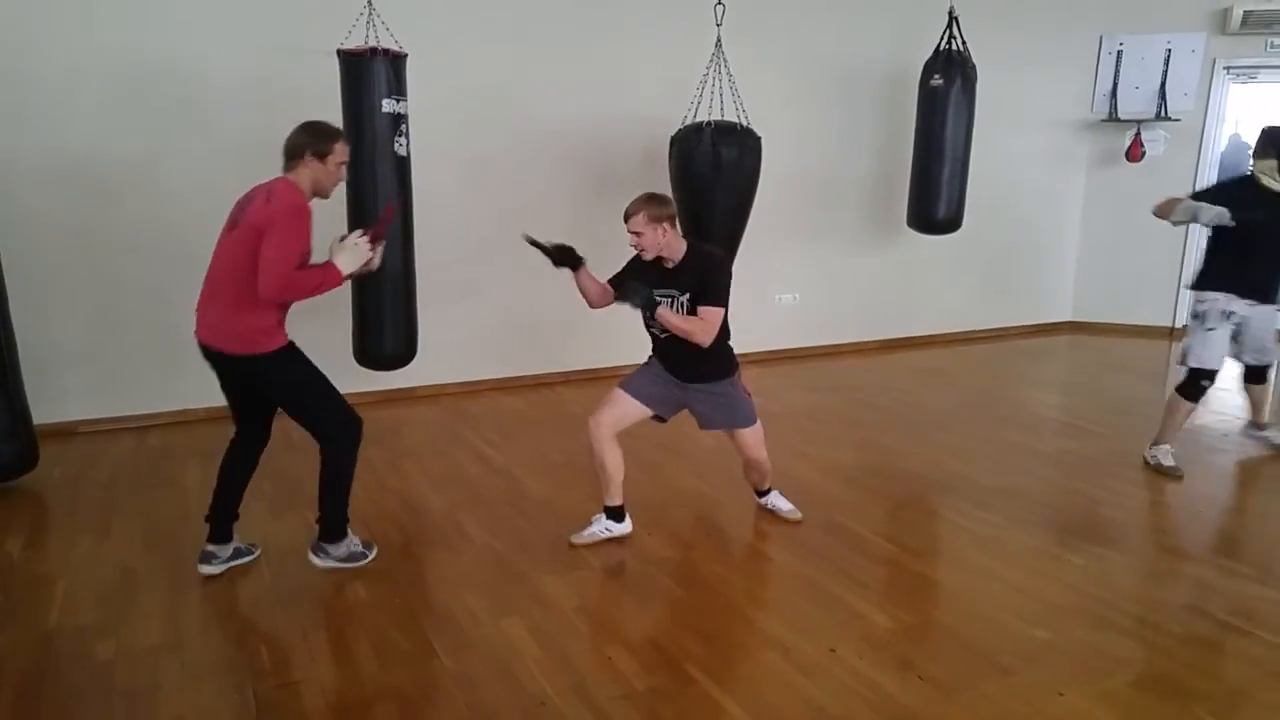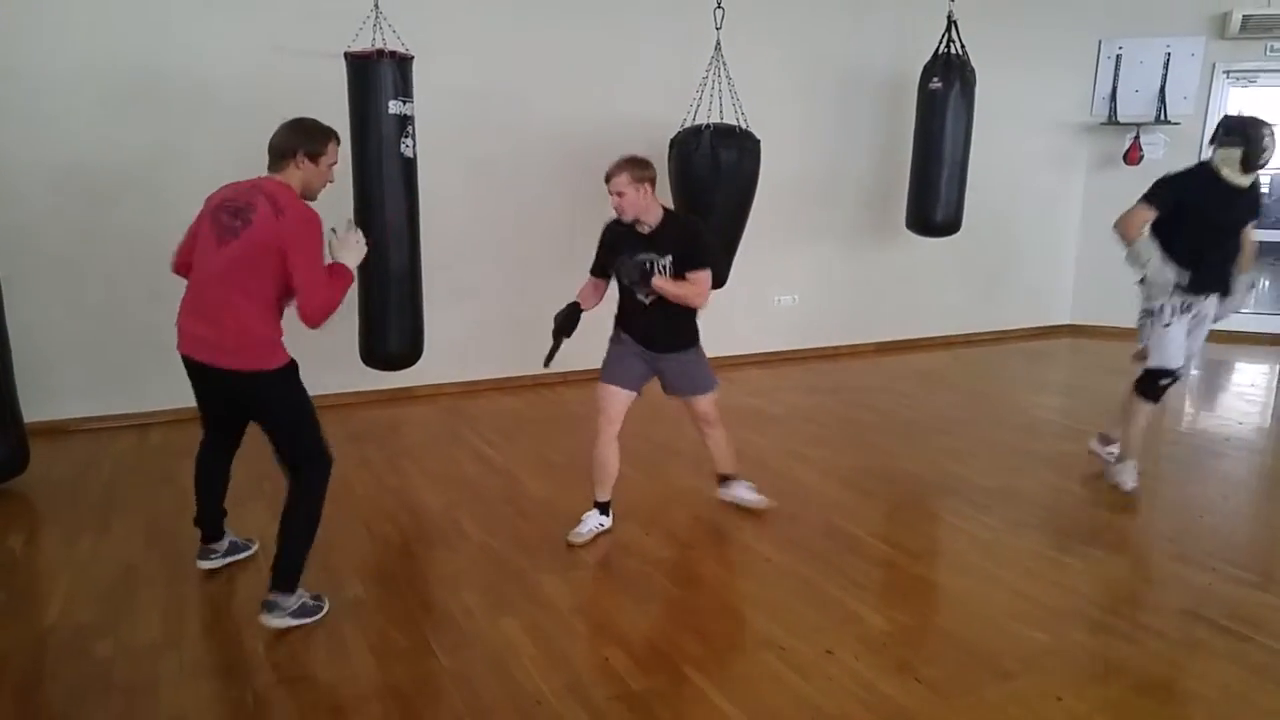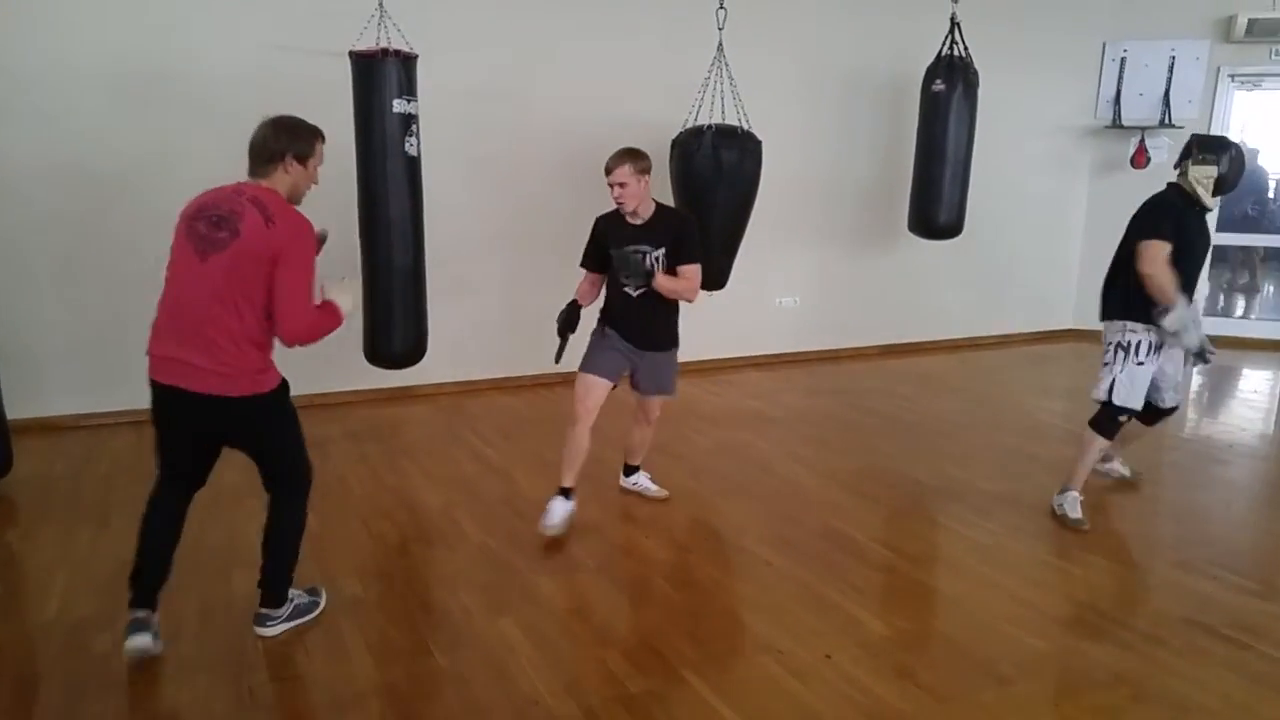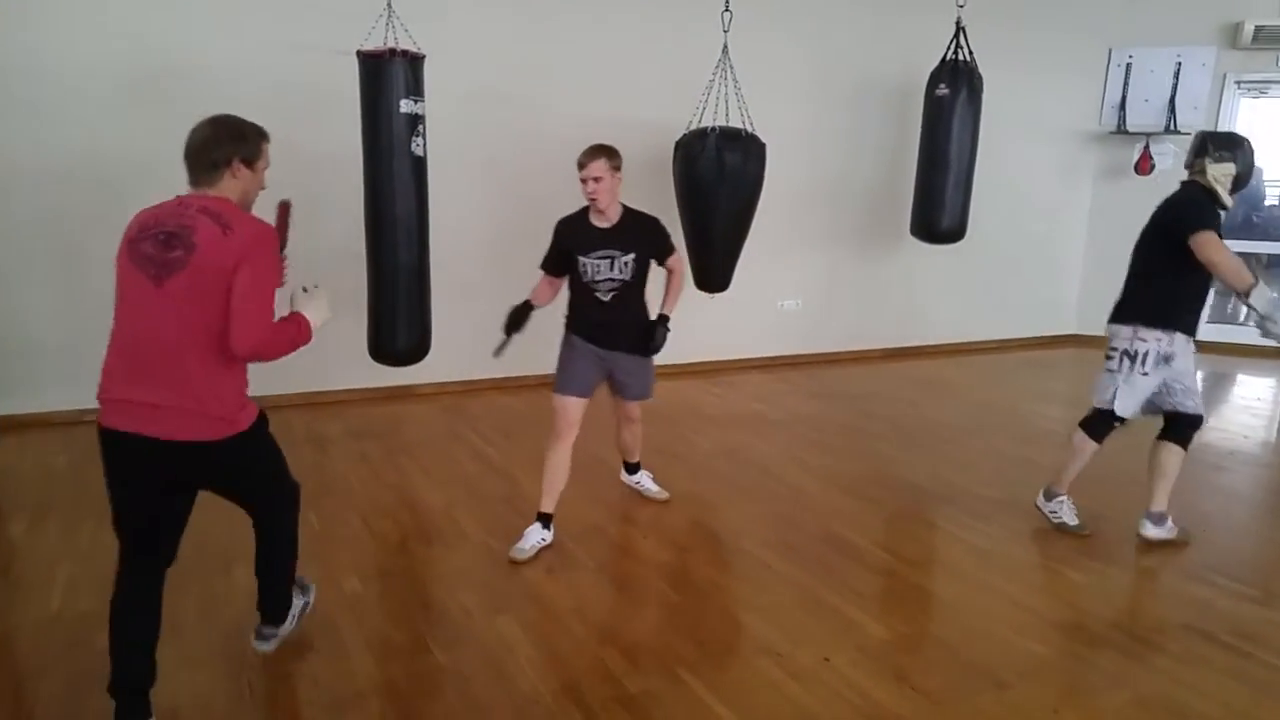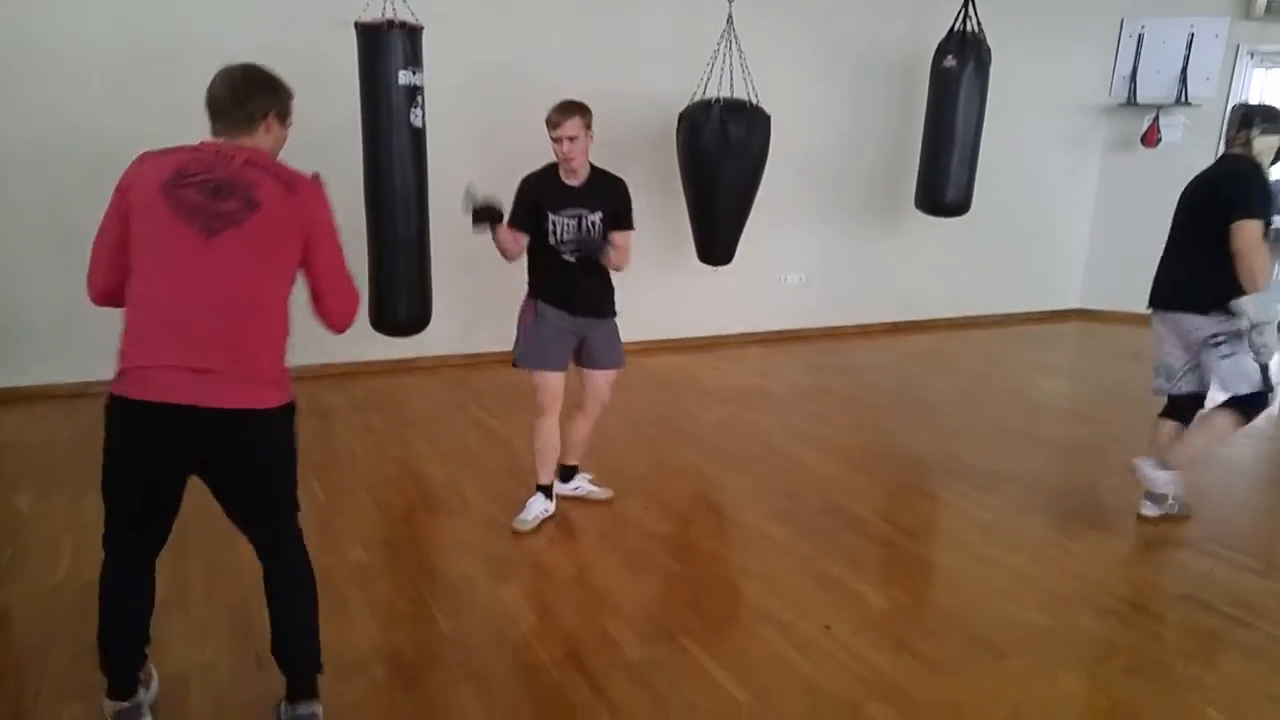
dt=0.3s
person 1, frame 1
left shoulder: (261, 196)
right shoulder: (292, 208)
right elbow: (274, 287)
left wrist: (346, 264)
right wrist: (338, 267)
left hip: (216, 338)
right hip: (256, 345)
left knee: (252, 433)
right knee: (342, 429)
left ankle: (219, 547)
right ankle: (333, 541)
person 1, frame 2
left shoulder: (225, 197)
right shoulder: (300, 218)
left elbow: (183, 264)
right elbow: (315, 313)
right wrist: (344, 265)
left hip: (197, 350)
right hip: (253, 362)
left knee: (220, 437)
right knee: (310, 467)
left ankle: (212, 541)
right ankle: (283, 594)
person 1, frame 3
left shoulder: (201, 206)
right shoulder: (291, 226)
right elbow: (292, 327)
right wrist: (335, 308)
left hip: (170, 377)
right hip: (244, 388)
left knee: (175, 484)
right knee: (291, 484)
left ankle: (141, 615)
right ankle: (275, 606)
person 1, frame 4
left shoulder: (141, 226)
right shoulder: (250, 235)
right elbow: (247, 340)
right wrist: (305, 320)
left hip: (123, 425)
right hip: (216, 429)
left knee: (141, 564)
right knee: (279, 502)
right ankle: (274, 617)
person 1, frame 5
left shoulder: (147, 174)
right shoulder: (302, 193)
left elbow: (103, 286)
right elbow: (340, 313)
right wrist: (313, 251)
left hip: (147, 399)
right hip: (254, 406)
left knee: (130, 546)
right knee: (281, 546)
person 2, frame 1
left shoulder: (710, 264)
right shoulder: (640, 266)
left elbow: (704, 334)
right elbow: (601, 297)
left wrist: (650, 307)
right wrist: (578, 266)
left hip: (714, 376)
right hip: (662, 370)
left knee: (755, 456)
right knee: (600, 426)
left ankle: (766, 494)
right ankle: (614, 519)
person 2, frame 2
left shoulder: (687, 230)
right shoulder: (615, 234)
left elbow: (698, 295)
right elbow: (596, 284)
left wrist: (648, 278)
right wrist: (575, 308)
left hip: (680, 345)
right hip: (630, 342)
left knee: (708, 416)
right knee: (606, 424)
left ankle: (729, 483)
right ankle: (600, 513)
person 2, frame 3
left shoulder: (677, 226)
right shoulder: (605, 227)
left elbow: (689, 287)
left wrist: (647, 272)
right wrist: (575, 306)
left hip: (659, 341)
right hip: (612, 335)
left knee: (649, 415)
right knee: (581, 413)
left ankle: (631, 473)
right ankle: (564, 498)
person 2, frame 4
left shoulder: (646, 228)
right shoulder: (569, 229)
left elbow: (676, 267)
right elbow: (551, 281)
left wrist: (663, 319)
right wrist: (527, 306)
left hip: (632, 343)
right hip: (581, 342)
left knee: (630, 417)
right knee: (563, 431)
left ankle: (633, 470)
right ankle: (542, 525)
person 2, frame 5
left shoulder: (613, 188)
right shoulder: (535, 185)
left elbow: (622, 258)
right elbow: (512, 252)
left wrist: (607, 250)
right wrist: (496, 225)
left hip: (597, 309)
right hip: (547, 308)
left knee: (597, 398)
right knee: (548, 405)
left ankle: (569, 477)
right ankle: (542, 497)
person 3, frame 1
right shoulder: (1230, 192)
right elbow: (1164, 209)
right wrist: (1200, 211)
right hip: (1217, 297)
right knee: (1203, 376)
right ankle: (1159, 447)
person 3, frame 2
left shoulder: (1248, 191)
right shoulder: (1183, 183)
left elbow: (1245, 240)
right elbow: (1129, 223)
left wrist: (1238, 288)
right wrist: (1152, 264)
left hip: (1208, 297)
right hip: (1171, 292)
left knee: (1168, 373)
right knee: (1161, 373)
left ankle: (1111, 440)
right ankle: (1124, 459)
person 3, frame 3
left shoulder: (1191, 212)
right shoulder: (1164, 207)
right elbow: (1151, 265)
left wrist: (1189, 328)
right wrist: (1183, 320)
left hip: (1161, 326)
right hip: (1134, 322)
left knee: (1163, 403)
right knee: (1118, 408)
left ankle: (1104, 456)
right ankle: (1068, 493)
person 3, frame 4
left shoulder: (1194, 205)
right shoulder: (1193, 204)
right elbow: (1215, 256)
left hip: (1170, 331)
right hip: (1146, 329)
left knee: (1186, 418)
right knee: (1110, 415)
left ankle: (1156, 518)
right ankle: (1055, 495)
person 3, frame 5
left shoulder: (1206, 180)
left hip: (1172, 303)
right hip: (1214, 309)
left knee: (1184, 398)
left ankle: (1157, 495)
right ankle: (1163, 464)
